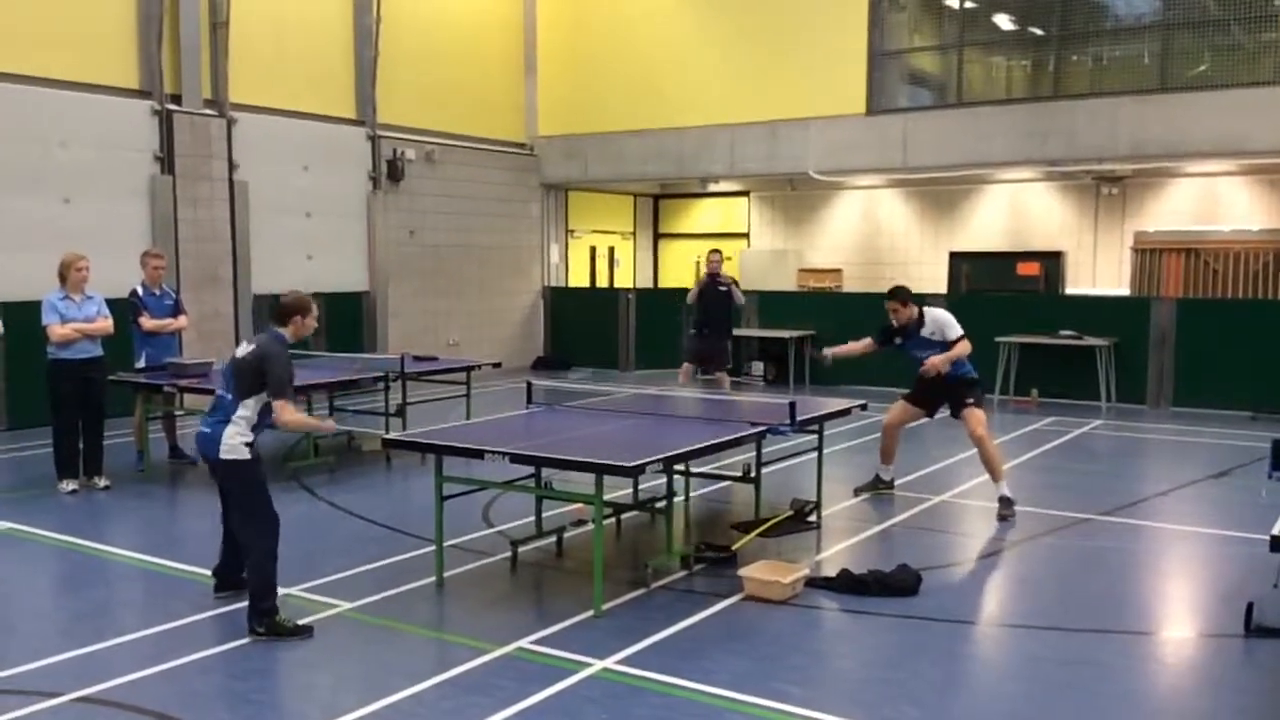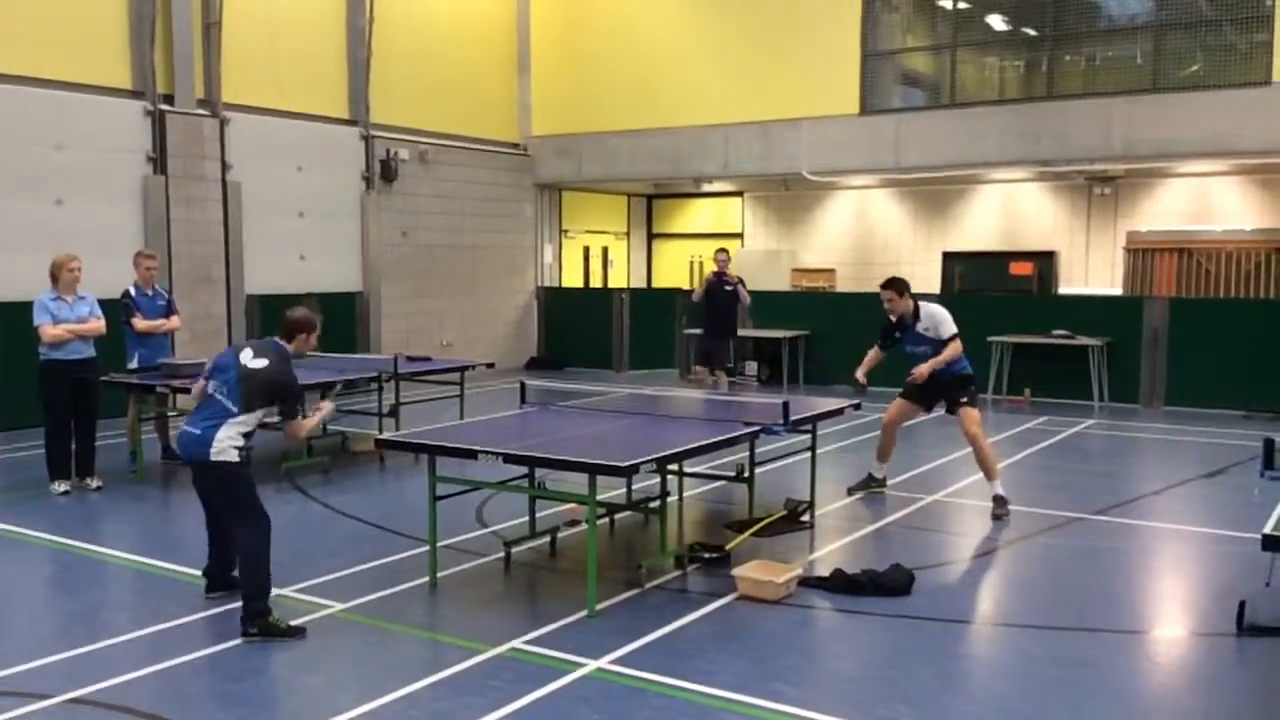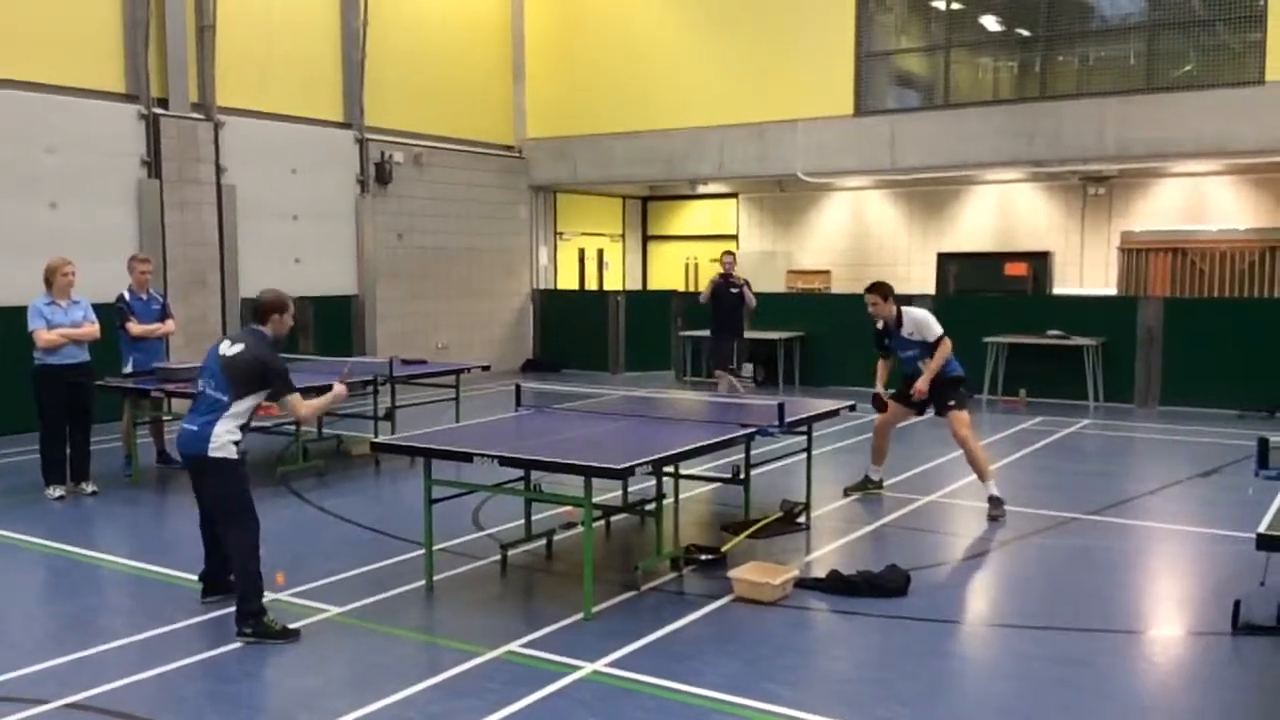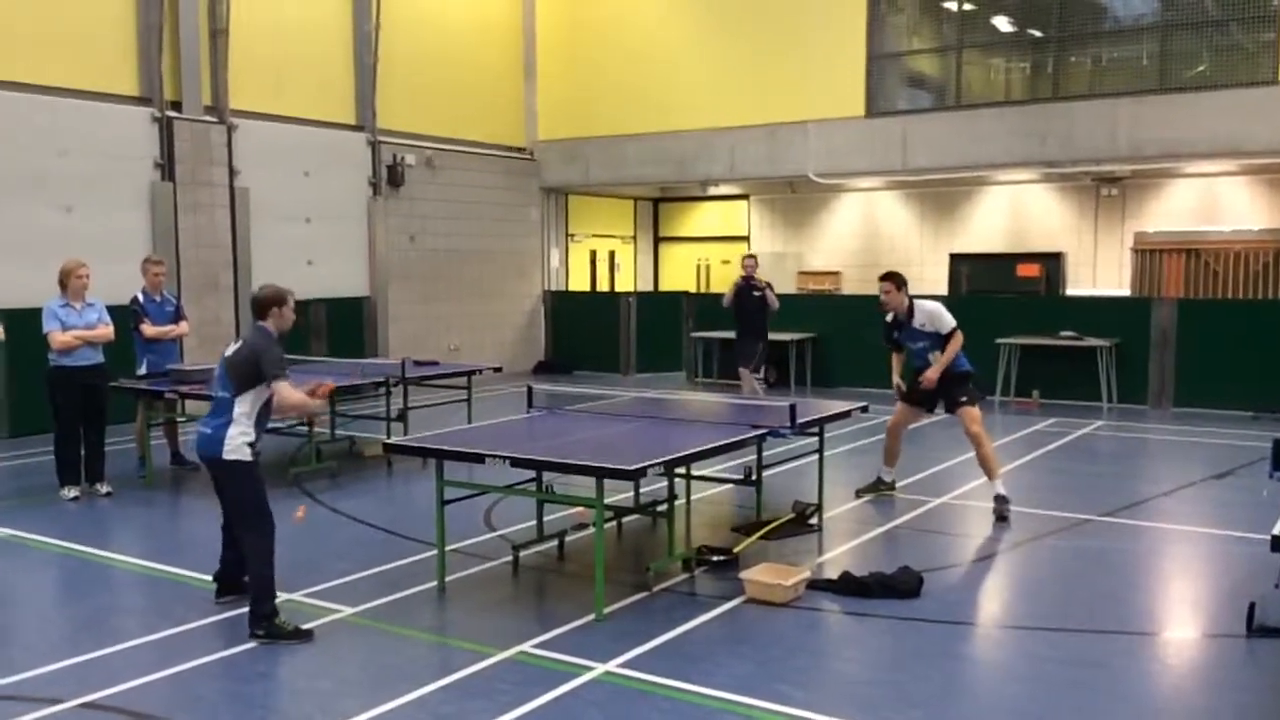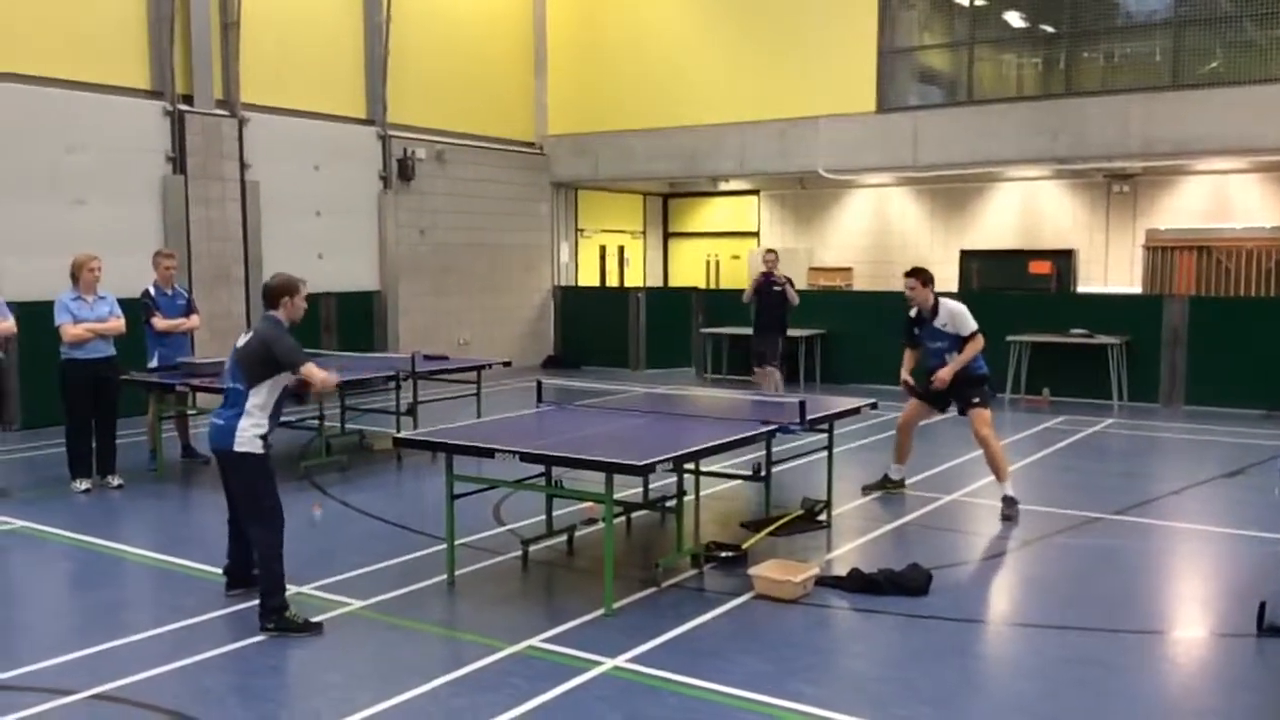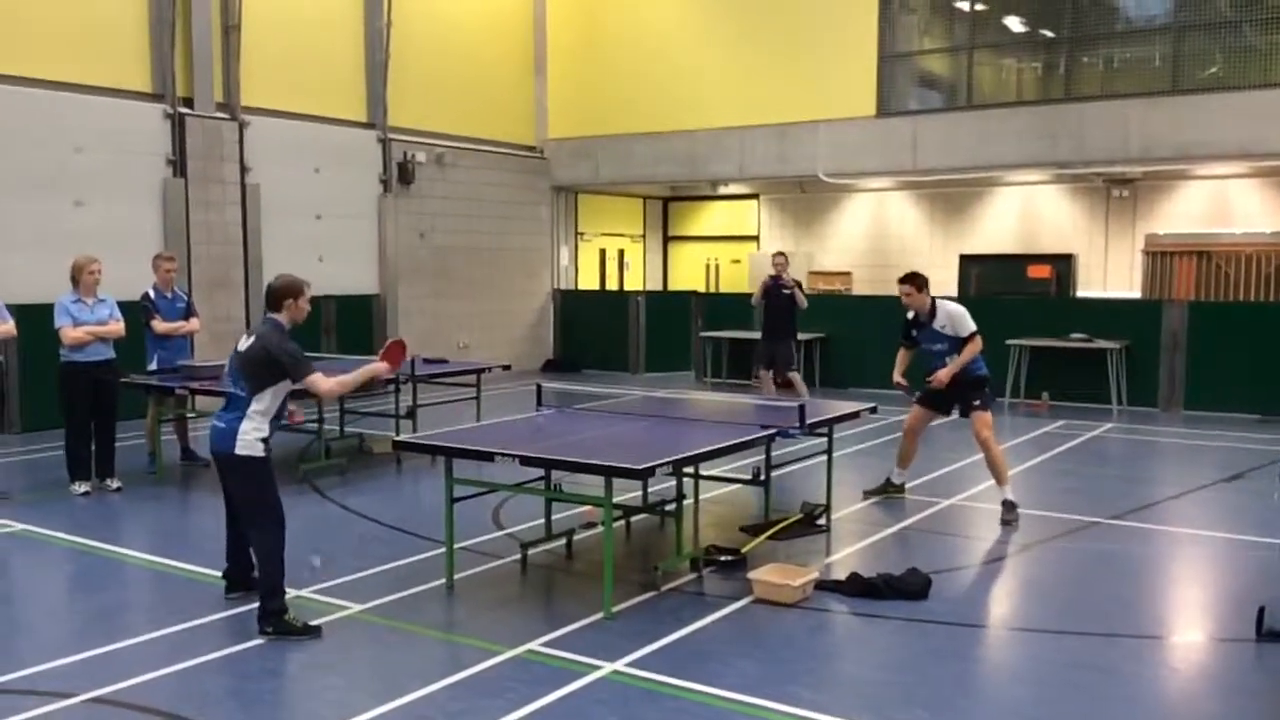
dt=0.2s
person 1, frame 1
left shoulder: (258, 343)
right shoulder: (277, 355)
right elbow: (286, 418)
left wrist: (266, 416)
right wrist: (322, 425)
left hip: (213, 437)
right hip: (231, 446)
left knee: (239, 514)
right knee: (262, 524)
left ankle: (227, 578)
right ankle: (263, 617)
person 1, frame 2
left shoulder: (242, 349)
right shoulder: (283, 376)
left elbow: (199, 391)
right elbow: (296, 432)
right wrist: (322, 414)
left hip: (191, 438)
right hip: (218, 449)
left knee: (221, 515)
right knee: (254, 526)
left ankle: (219, 579)
right ankle: (256, 619)
person 1, frame 3
left shoulder: (224, 343)
right shoulder: (266, 358)
right elbow: (301, 412)
right wrist: (335, 395)
left hip: (189, 437)
right hip: (216, 446)
left knee: (213, 516)
right knee: (242, 527)
left ankle: (215, 581)
right ankle: (251, 619)
person 1, frame 4
left shoulder: (243, 344)
right shoulder: (265, 348)
right elbow: (288, 398)
left wrist: (299, 400)
right wrist: (315, 405)
left hip: (209, 440)
right hip: (231, 448)
left knee: (236, 518)
right knee: (258, 527)
left ankle: (229, 582)
right ankle: (263, 620)
person 1, frame 5
left shoulder: (257, 334)
right shoulder: (277, 337)
right elbow: (321, 379)
left wrist: (297, 384)
right wrist: (330, 381)
left hip: (223, 433)
right hip: (244, 440)
left knee: (242, 511)
right knee: (267, 520)
left ankle: (240, 575)
right ankle: (274, 613)
person 1, frame 6
left shoulder: (255, 335)
right shoulder: (277, 343)
right elbow: (327, 388)
left wrist: (280, 406)
right wrist: (370, 370)
left hip: (223, 436)
right hip: (244, 445)
left knee: (240, 514)
right knee: (267, 525)
left ankle: (238, 579)
right ankle: (273, 617)
person 2, frame 1
left shoulder: (939, 317)
right shoulder: (895, 329)
left elbow: (965, 347)
right elbow: (865, 345)
left wrist: (942, 358)
right wrist: (831, 352)
left hip: (961, 381)
right hip: (930, 382)
left knee: (978, 433)
right knee: (890, 423)
left ankle: (1004, 496)
right ankle: (884, 478)
person 2, frame 2
left shoulder: (935, 313)
right shoulder: (894, 323)
left elbow: (956, 348)
right elbow: (879, 350)
left wrist: (930, 365)
right wrist: (862, 370)
left hip: (956, 377)
right hip: (924, 379)
left knee: (973, 431)
right knee: (889, 420)
left ankle: (999, 495)
right ankle: (877, 476)
person 2, frame 3
left shoulder: (919, 317)
right shoulder: (881, 329)
left elbow: (945, 346)
right elbow: (885, 358)
left wrist: (925, 379)
right wrist: (879, 385)
left hip: (946, 379)
right hip: (915, 381)
left knee: (963, 434)
right knee: (881, 424)
left ankle: (994, 496)
right ankle: (873, 478)
person 2, frame 4
left shoulder: (930, 309)
right shoulder: (891, 322)
left elbow: (957, 338)
left wrist: (936, 369)
right wrist: (896, 376)
left hip: (954, 375)
right hip: (923, 377)
left knee: (974, 431)
right knee: (894, 426)
left ankle: (1000, 494)
right ankle: (886, 480)
person 2, frame 5
left shoulder: (954, 310)
right shoulder: (913, 317)
left elbow: (977, 342)
right elbow: (912, 347)
left wrist: (951, 370)
right wrist: (905, 371)
left hip: (969, 377)
right hip: (937, 376)
left knee: (983, 433)
right knee: (904, 423)
left ankle: (1008, 496)
right ankle: (894, 478)
person 2, frame 6
left shoulder: (953, 311)
right shoulder: (911, 320)
left elbow: (976, 343)
right elbow: (907, 348)
left wrist: (950, 370)
right wrist: (897, 373)
left hip: (970, 378)
right hip: (938, 379)
left knee: (984, 436)
right knee: (910, 428)
left ankle: (1008, 500)
right ankle: (896, 483)
person 3, frame 1
left shoulder: (97, 299)
right shoulder: (51, 301)
left elbow: (108, 328)
right elbow: (56, 335)
left wrist: (76, 326)
right wrist: (92, 330)
left hip: (94, 365)
right hip: (63, 367)
left knee: (95, 420)
right knee: (66, 423)
left ankle: (94, 472)
right ankle: (67, 476)
person 3, frame 2
left shoulder: (89, 299)
right shoulder: (43, 302)
left elbow: (101, 328)
right elbow: (48, 335)
left wrist: (67, 327)
right wrist: (84, 330)
left hip: (86, 366)
right hip: (56, 368)
left knee: (87, 421)
right knee: (58, 423)
left ankle: (87, 474)
right ankle: (59, 477)
person 3, frame 3
left shoulder: (83, 304)
right shoulder: (37, 306)
left elbow: (95, 332)
right elbow: (42, 340)
left wrist: (62, 331)
right wrist: (78, 335)
left hip: (81, 370)
right hip: (50, 373)
left knee: (82, 426)
right knee: (53, 428)
left ankle: (82, 478)
right ankle: (55, 482)
person 3, frame 4
left shoulder: (97, 306)
right shoulder: (52, 308)
left elbow: (109, 334)
right elbow: (57, 342)
left wrist: (77, 333)
right wrist: (93, 337)
left hip: (95, 372)
right hip: (64, 375)
left knee: (96, 427)
right knee: (67, 429)
left ankle: (97, 479)
right ankle: (69, 483)
person 3, frame 5
left shoulder: (109, 299)
right shoulder: (64, 301)
left elbow: (120, 327)
right elbow: (69, 335)
left wrist: (88, 326)
right wrist: (104, 330)
left hip: (107, 364)
right hip: (76, 367)
left knee: (107, 420)
right knee: (79, 422)
left ankle: (108, 471)
right ankle: (81, 475)
person 3, frame 6
left shoulder: (108, 302)
right shoulder: (64, 304)
left elbow: (120, 331)
right elbow: (69, 338)
left wrist: (88, 329)
right wrist: (104, 332)
left hip: (106, 367)
right hip: (76, 370)
left knee: (106, 422)
right knee: (78, 424)
left ankle: (107, 475)
right ankle: (79, 478)
person 4, frame 1
left shoulder: (172, 294)
right shoulder: (137, 295)
left elbow: (183, 323)
right elbow: (146, 325)
left wrist: (157, 325)
right wrist: (169, 322)
left hip: (171, 359)
right hip: (147, 361)
left knee: (169, 406)
right knee: (143, 408)
left ankle: (174, 449)
right ankle: (141, 454)
person 4, frame 2
left shoulder: (164, 295)
right shoulder: (129, 296)
left elbow: (175, 323)
right elbow: (138, 325)
left wrist: (150, 325)
right wrist: (162, 322)
left hip: (163, 360)
right hip: (140, 362)
left knee: (161, 407)
right knee: (135, 408)
left ankle: (166, 449)
right ankle: (134, 455)
person 4, frame 3
left shoulder: (159, 299)
right shoulder: (123, 300)
left elbow: (170, 328)
right elbow: (133, 330)
left wrist: (144, 329)
right wrist: (156, 326)
left hip: (158, 365)
right hip: (134, 366)
left knee: (157, 411)
right knee: (131, 412)
left ankle: (162, 454)
right ankle: (129, 459)
person 4, frame 4
left shoulder: (173, 301)
right shoulder: (137, 302)
left elbow: (184, 329)
right elbow: (146, 332)
left wrist: (158, 331)
right wrist: (170, 328)
left hip: (172, 366)
right hip: (149, 368)
left knee: (171, 413)
right knee: (145, 414)
left ankle: (176, 455)
right ankle: (143, 460)
person 4, frame 5
left shoulder: (184, 294)
right shoulder: (149, 295)
left elbow: (195, 323)
right elbow: (158, 325)
left wrist: (169, 325)
right wrist: (181, 321)
left hip: (183, 359)
right hip: (160, 361)
left knee: (181, 406)
right knee: (156, 407)
left ankle: (186, 448)
right ankle: (154, 453)
person 4, frame 6
left shoulder: (184, 297)
right shoulder: (148, 298)
left elbow: (195, 326)
right elbow: (158, 328)
left wrist: (169, 328)
right wrist: (181, 324)
left hip: (183, 362)
right hip: (159, 364)
left knee: (180, 409)
right knee: (156, 410)
left ankle: (186, 451)
right ankle: (153, 456)
